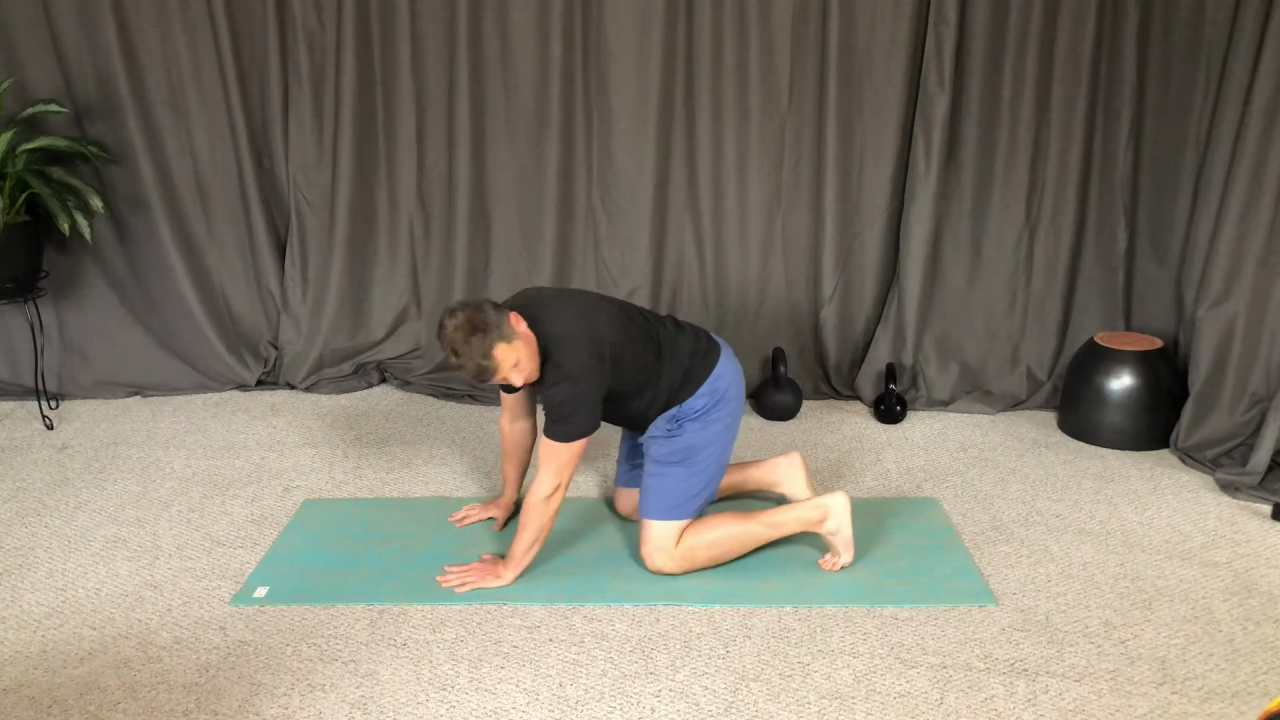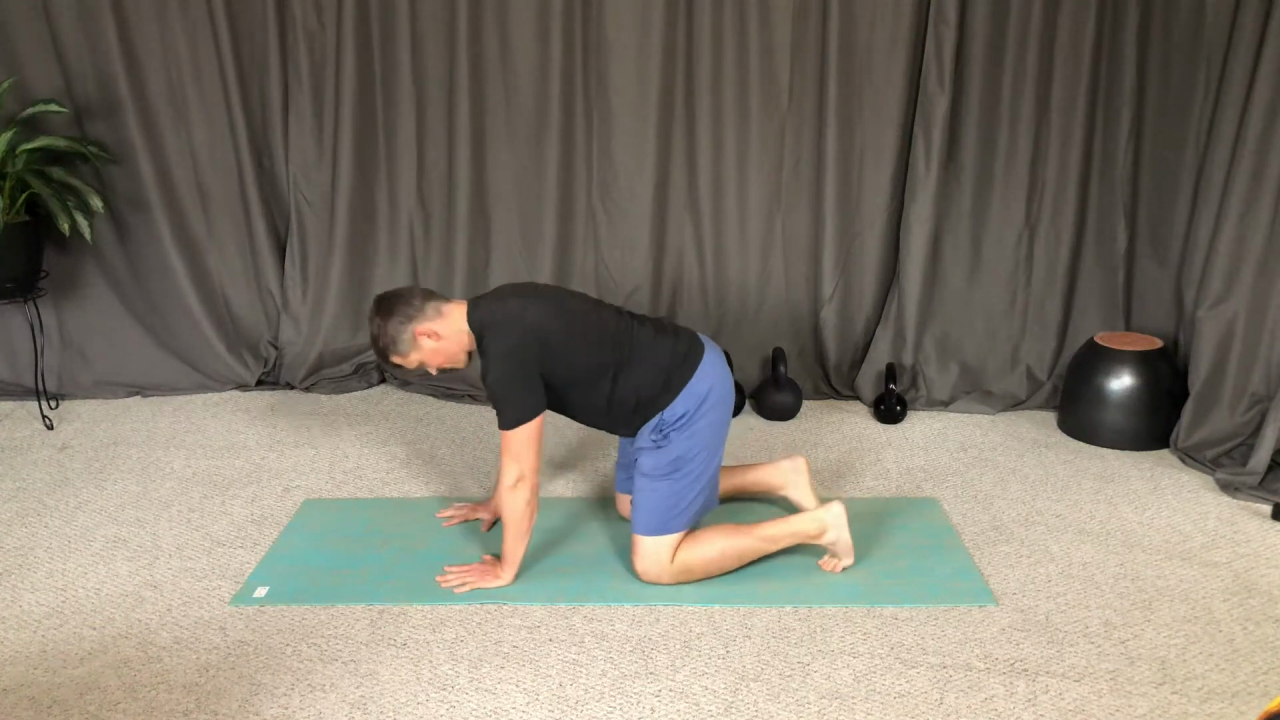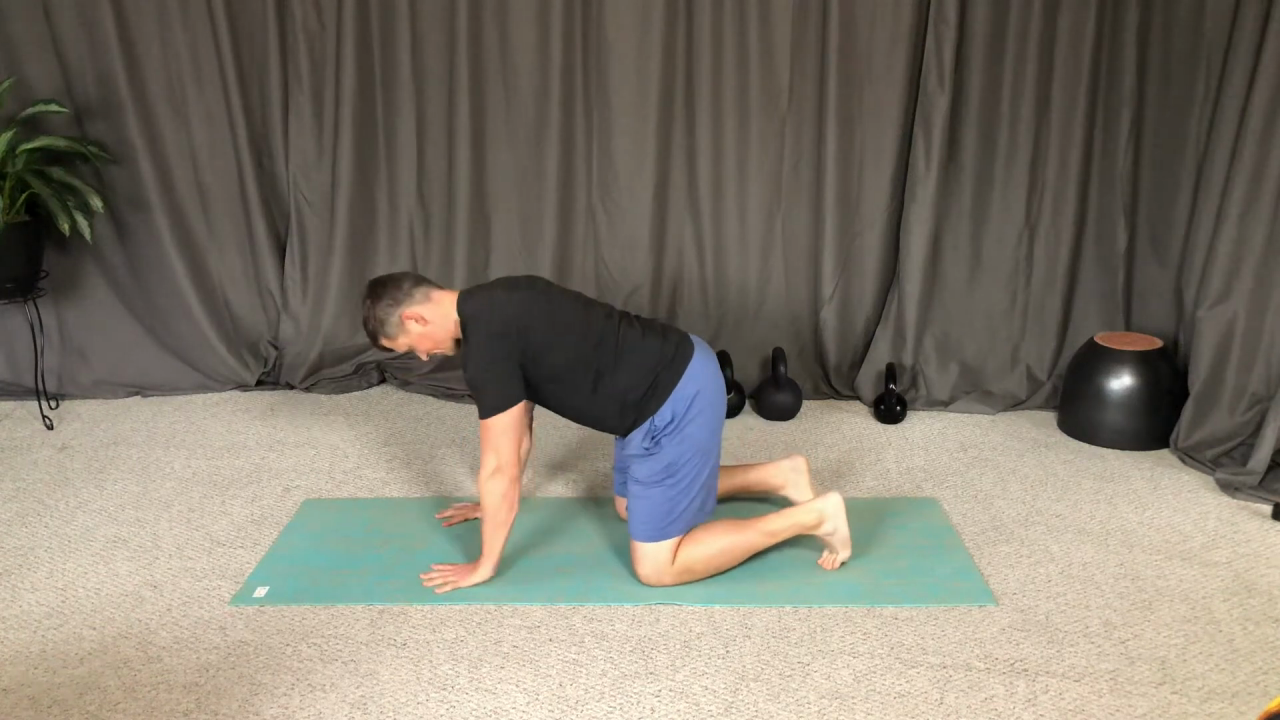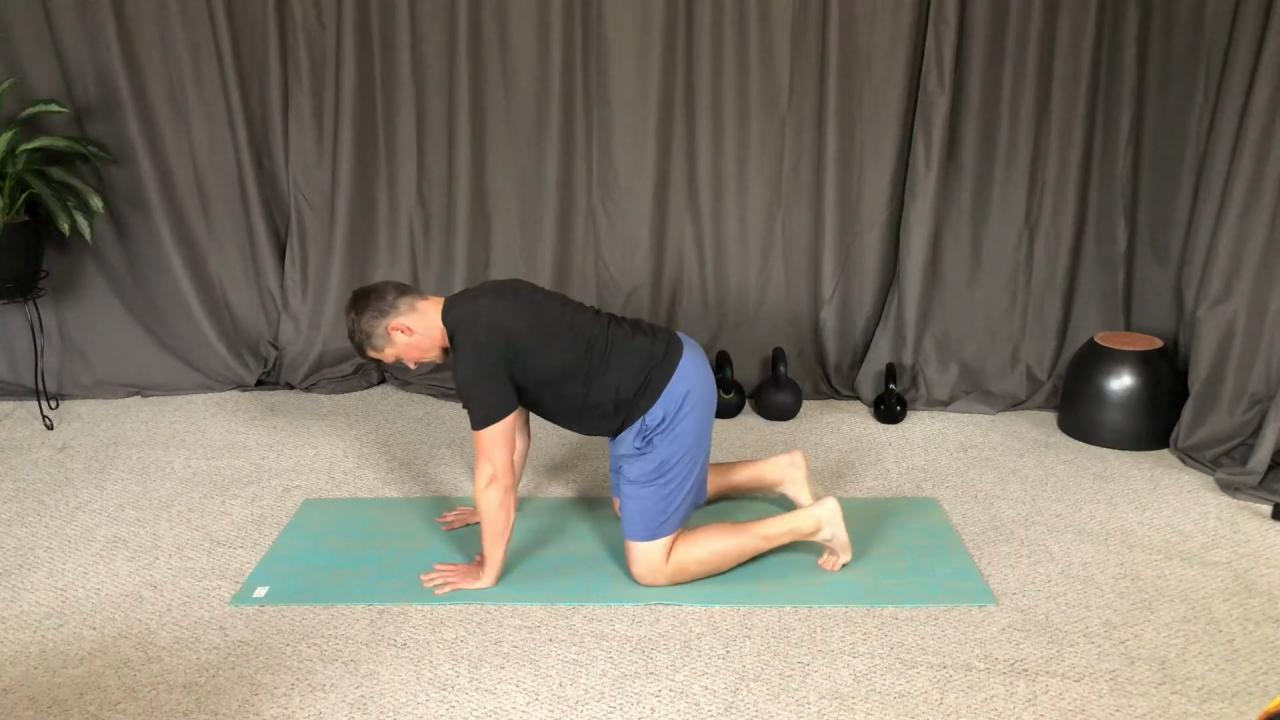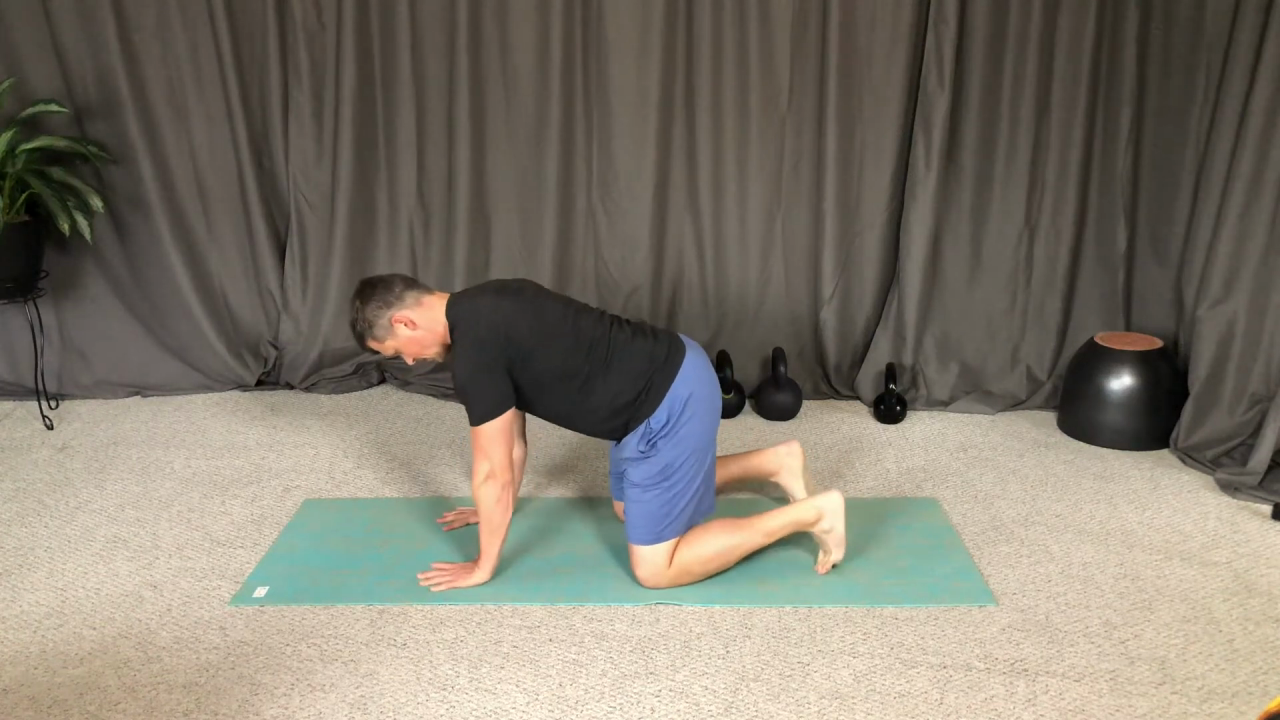
dt=0.4s
person 1, frame 1
left shoulder: (573, 363)
right shoulder: (506, 336)
left elbow: (550, 485)
right elbow: (517, 418)
left wrist: (508, 567)
right wrist: (507, 497)
left hip: (702, 391)
right hip: (661, 387)
left knee: (663, 553)
right knee: (630, 504)
left ankle: (818, 513)
right ankle: (775, 474)
person 1, frame 2
left shoulder: (505, 350)
right shoulder: (491, 316)
left elbow: (521, 474)
right elbow: (518, 423)
left wrist: (505, 568)
right wrist: (497, 503)
left hip: (687, 396)
right hip: (681, 372)
left knee: (656, 563)
right knee: (633, 506)
left ankle: (816, 524)
right ankle: (780, 477)
person 1, frame 3
left shoulder: (486, 340)
right shoulder: (491, 307)
left elbow: (498, 466)
right elbow: (517, 426)
left wrist: (483, 566)
right wrist: (496, 503)
left hip: (676, 400)
right hip: (678, 373)
left knee: (656, 566)
right knee: (630, 507)
left ankle: (813, 516)
right ankle: (779, 477)
person 1, frame 4
left shoulder: (476, 349)
right shoulder: (476, 313)
left elbow: (494, 474)
right elbow: (516, 427)
left wrist: (487, 572)
right wrist: (498, 506)
left hip: (667, 398)
right hip: (668, 369)
left knee: (651, 566)
right knee: (630, 506)
left ankle: (810, 522)
right ankle: (776, 472)
person 1, frame 5
left shoulder: (474, 348)
right shoulder: (482, 311)
left elbow: (492, 472)
right elbow: (512, 434)
left wrist: (483, 567)
right wrist: (500, 507)
left hip: (671, 402)
right hip: (672, 372)
left knee: (656, 568)
right knee: (630, 508)
left ankle: (811, 513)
right ankle: (773, 462)
